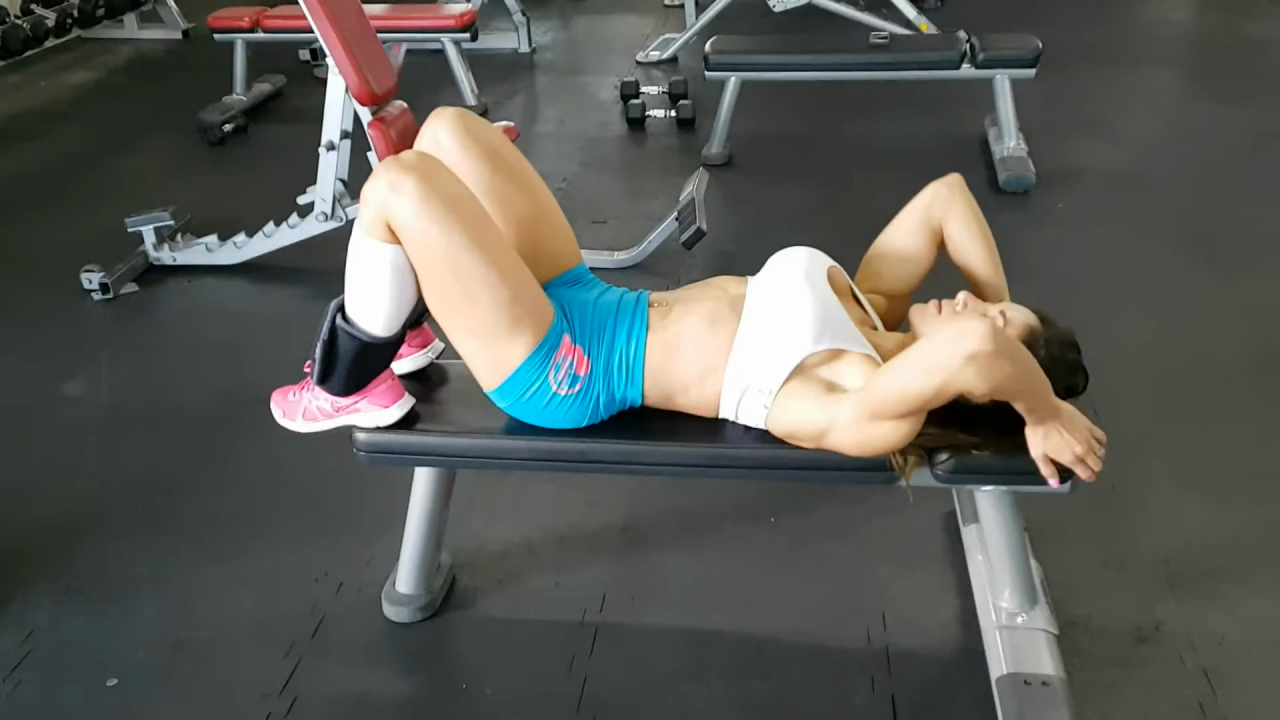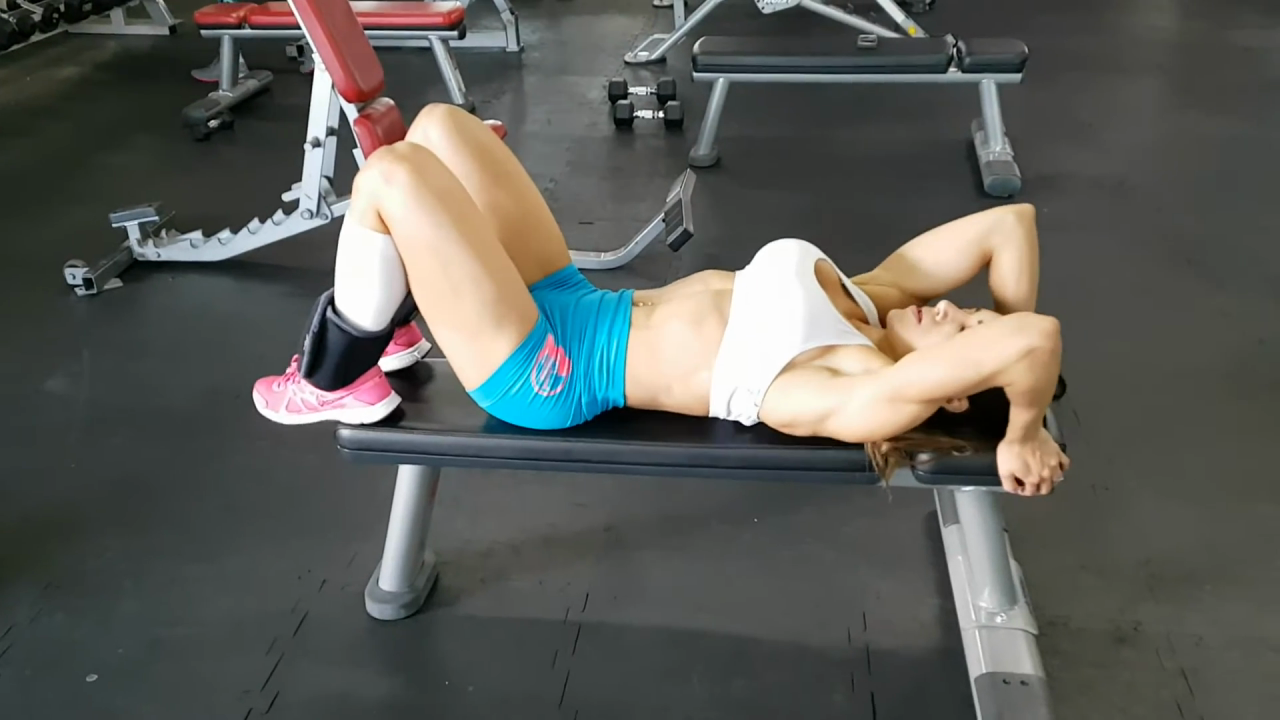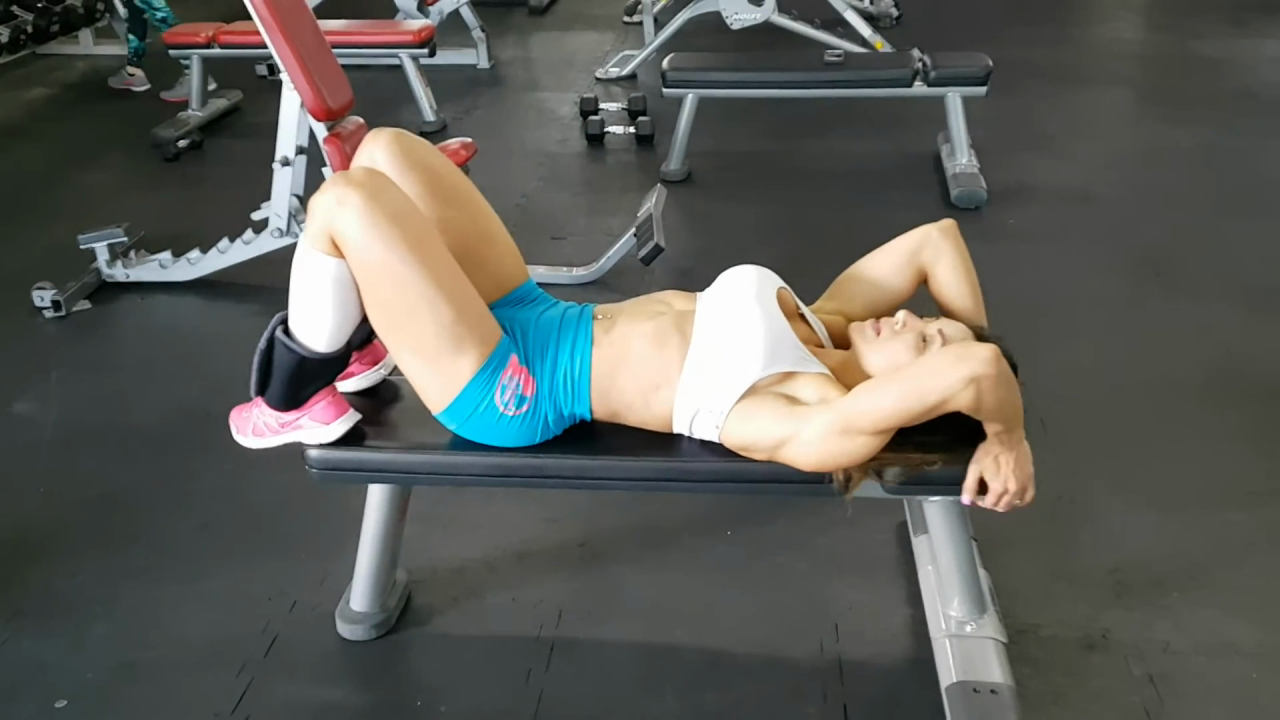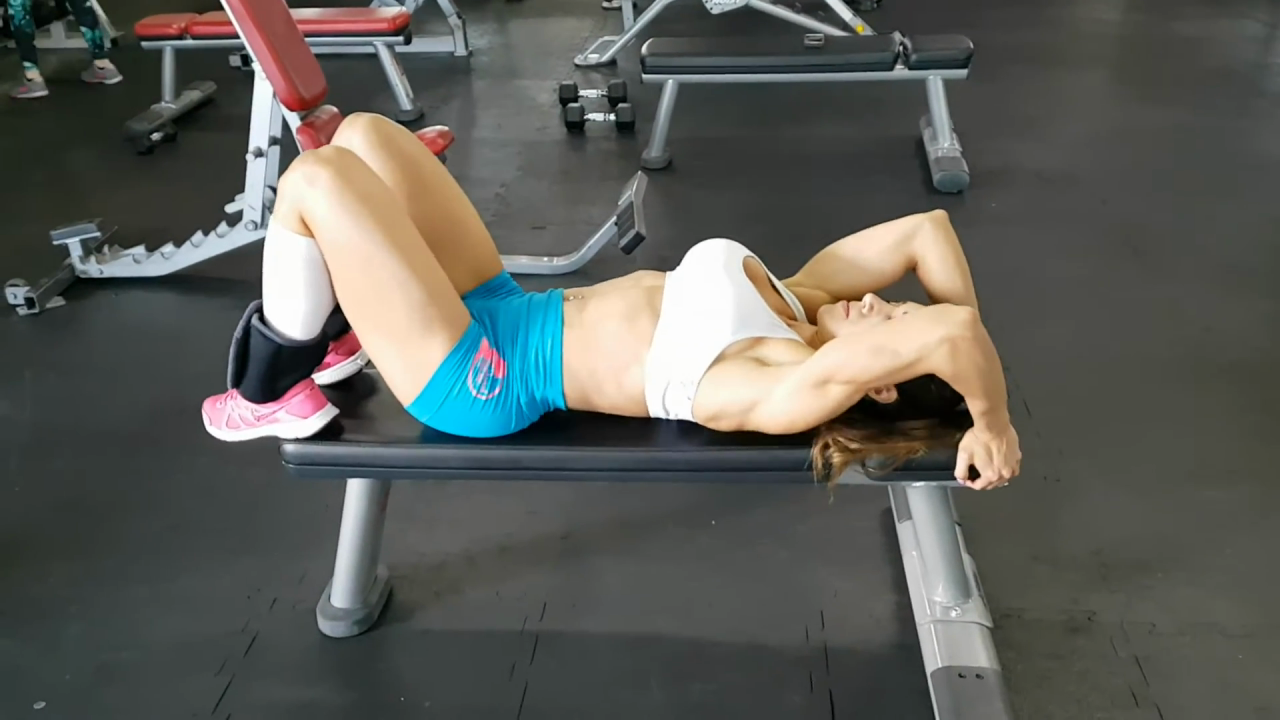
dt=0.7s
person 1, frame 1
left shoulder: (882, 411)
right shoulder: (876, 313)
left elbow: (979, 350)
right elbow: (947, 194)
left wrist: (1045, 416)
right wrist: (1012, 320)
left hip: (560, 375)
right hip: (587, 310)
left knee: (399, 183)
right knee: (446, 129)
left ankle: (352, 389)
right ankle: (400, 331)
person 1, frame 2
left shoulder: (877, 394)
right shoulder: (871, 304)
left elbow: (1037, 338)
right elbow: (1012, 219)
left wrist: (1023, 432)
right wrist: (1015, 326)
left hip: (543, 378)
right hip: (572, 307)
left knee: (390, 174)
right knee: (437, 123)
left ankle: (342, 381)
right ankle: (388, 326)
person 1, frame 3
left shoulder: (830, 423)
right shoulder: (824, 330)
left elbow: (976, 369)
right elbow: (935, 237)
left wrist: (1004, 437)
right wrist: (981, 344)
left hip: (507, 392)
right hip: (534, 325)
left knee: (344, 199)
right knee: (383, 149)
left ankle: (299, 401)
right ankle: (351, 345)
person 1, frame 4
left shoulder: (802, 389)
right shoulder: (800, 306)
left elbow: (953, 332)
right elbow: (928, 227)
left wrist: (990, 419)
right wrist: (971, 334)
left hip: (476, 383)
right hip: (502, 313)
left knee: (314, 179)
right knee: (362, 133)
left ankle: (275, 390)
right ankle: (327, 330)
